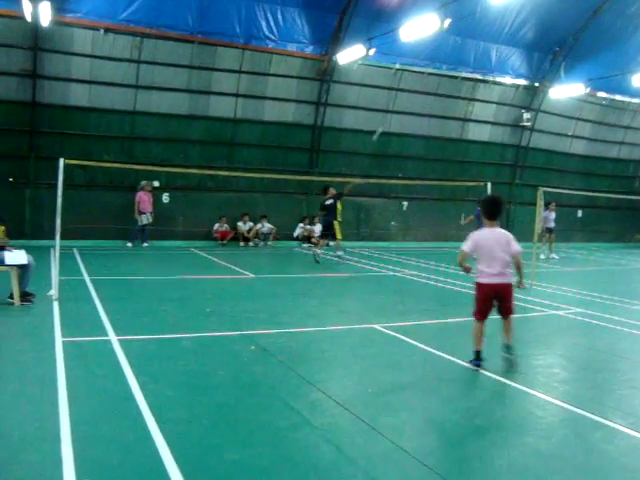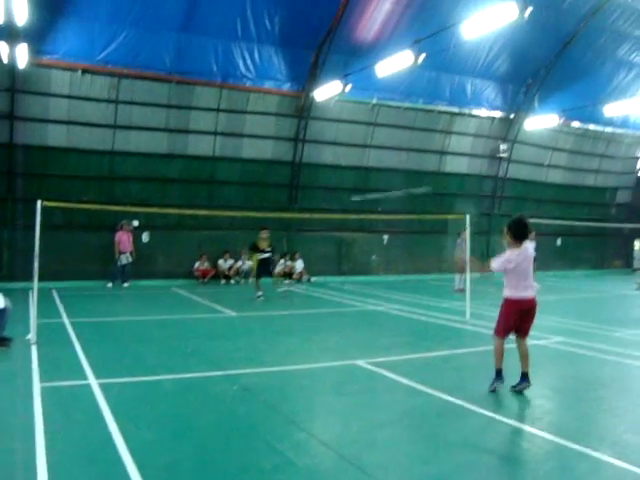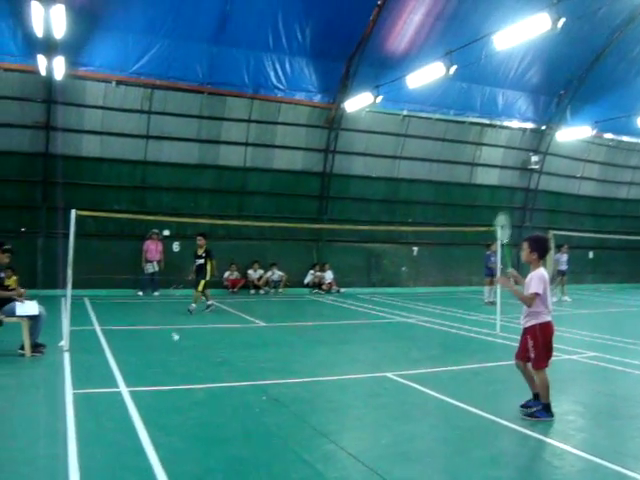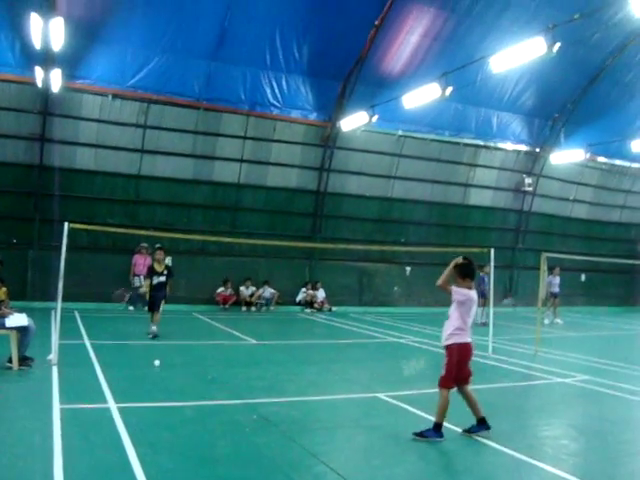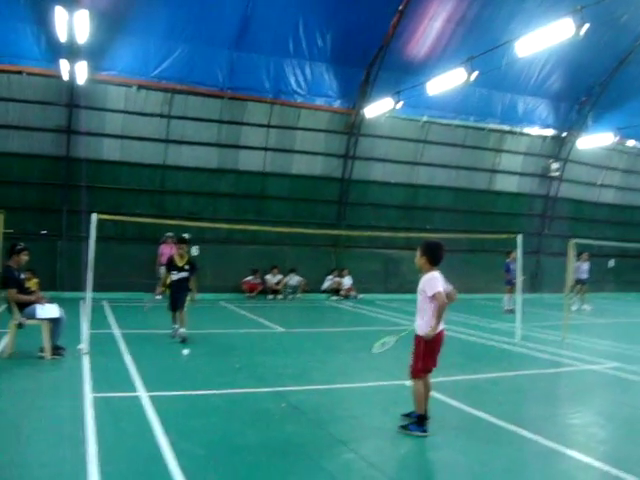
dt=1s
person 1, frame 1
left shoulder: (475, 236)
right shoulder: (507, 236)
left elbow: (461, 260)
right elbow: (518, 261)
left wrist: (466, 268)
right wrist: (521, 278)
left hip: (484, 283)
right hip: (505, 283)
left knee: (479, 320)
right knee: (506, 317)
left ankle: (478, 357)
right ankle: (508, 347)
person 1, frame 2
left shoulder: (508, 257)
right shoulder: (528, 249)
left elbow: (487, 268)
left hip: (514, 301)
right hip: (530, 300)
left knee: (499, 336)
right knee: (521, 339)
left ankle: (498, 375)
right ankle: (525, 378)
person 1, frame 3
left shoulder: (539, 275)
right shoulder: (535, 274)
left elbow: (529, 301)
left wrist: (509, 286)
right wrist: (517, 278)
left hip: (538, 326)
right hip: (531, 326)
left knee: (538, 368)
right knee: (521, 362)
left ankle: (546, 410)
right ankle: (537, 397)
person 1, frame 4
left shoulder: (467, 295)
right shoulder: (467, 295)
left elbow: (440, 284)
left wrist: (451, 266)
left hip: (457, 346)
right hip: (458, 345)
left knee: (444, 387)
right knee: (462, 387)
left ankle: (437, 429)
right ankle: (481, 422)
person 1, frame 5
left shoulder: (428, 279)
right shoulder: (438, 277)
left elbow: (442, 302)
right elbow: (452, 296)
left wrist: (434, 327)
left hip: (427, 335)
right hip: (435, 334)
left knee: (417, 377)
right knee: (424, 375)
left ankle: (420, 423)
right ankle: (421, 412)
